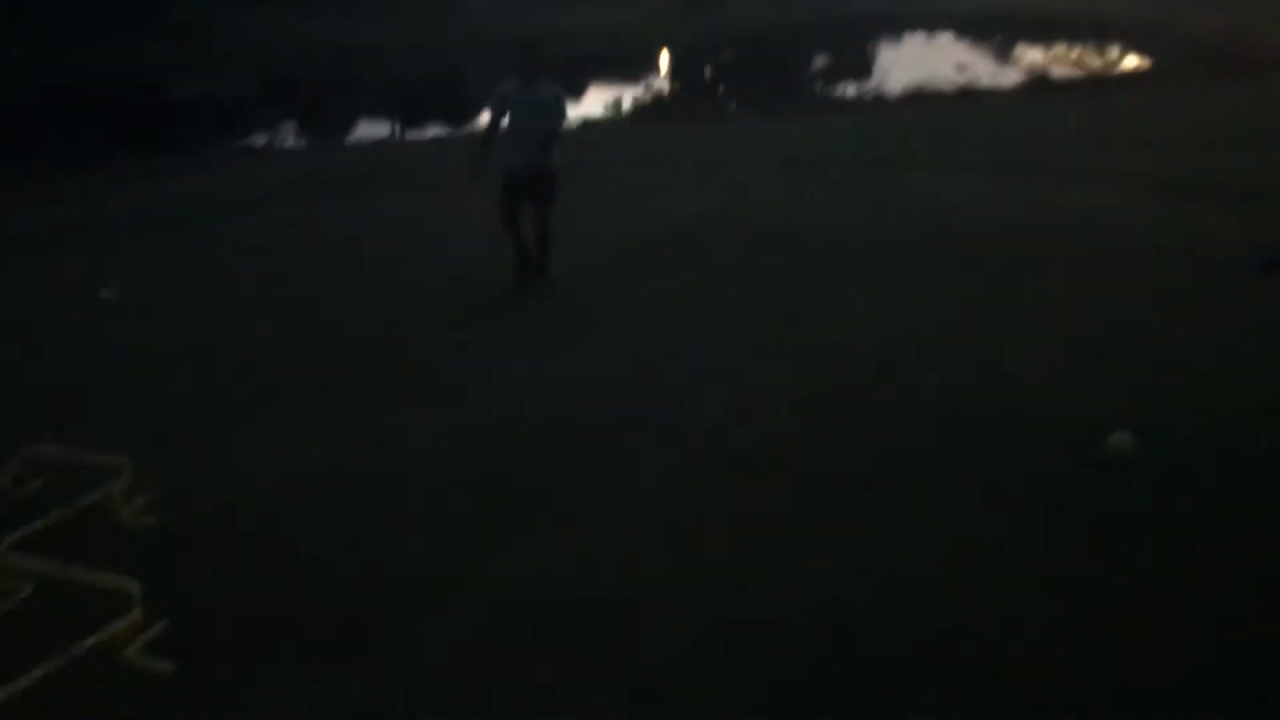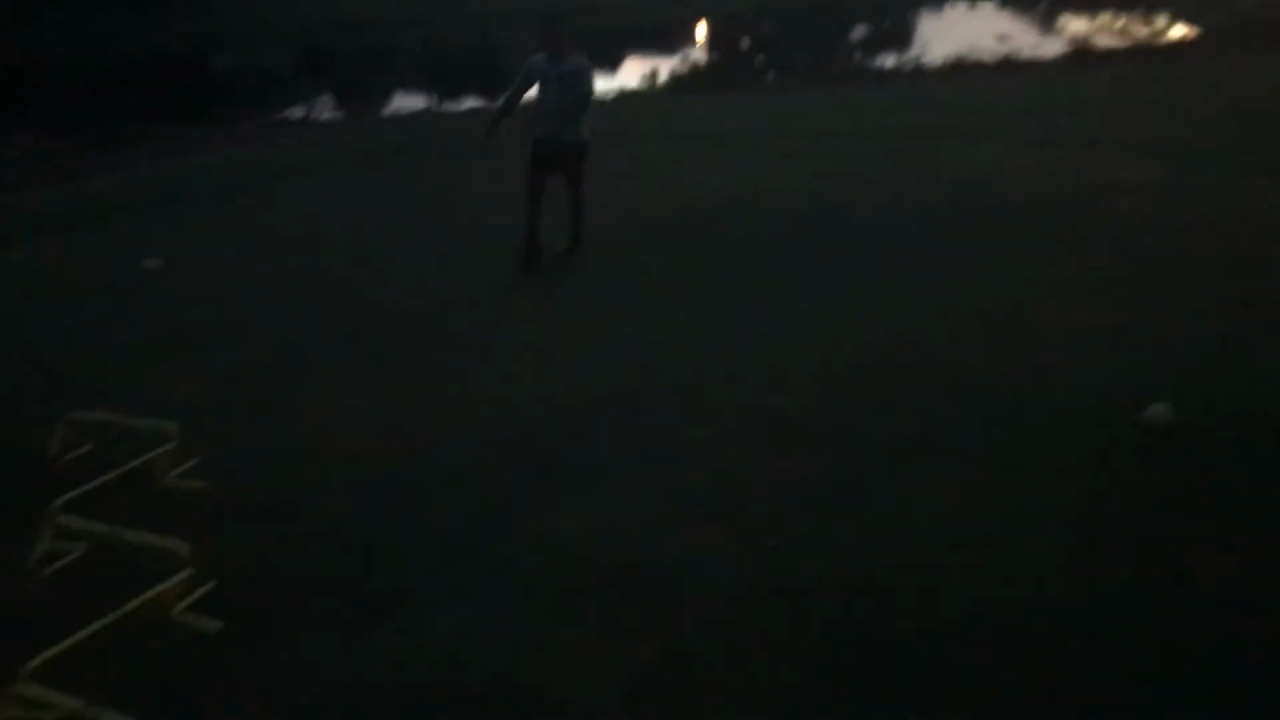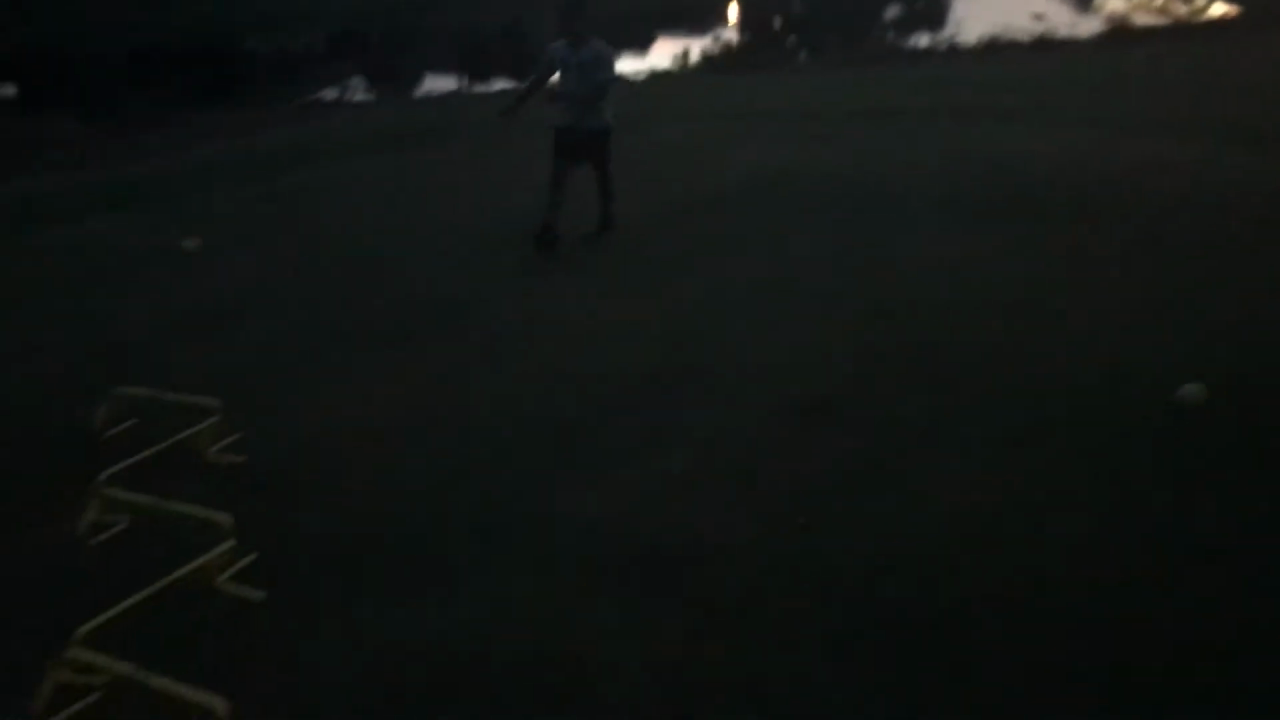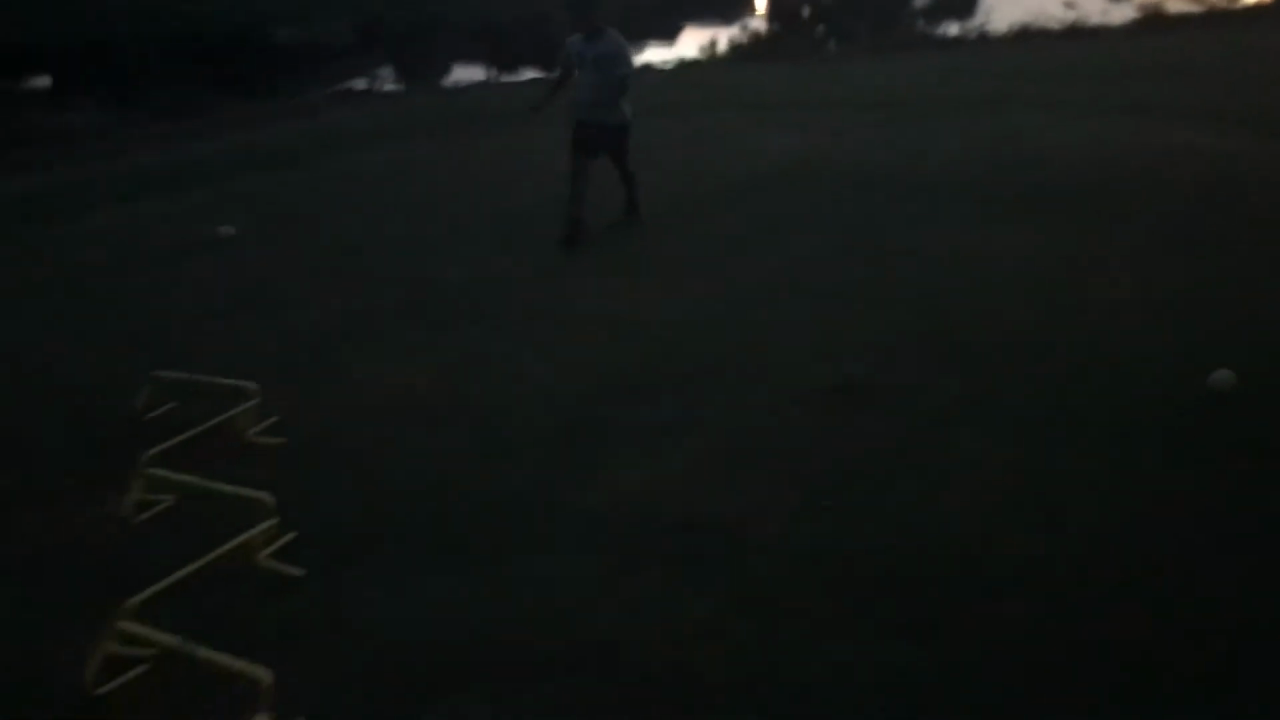
dt=0.1s
person 1, frame 1
left shoulder: (553, 94)
right shoulder: (508, 90)
left elbow: (554, 135)
right elbow: (494, 124)
left wrist: (532, 162)
right wrist: (482, 158)
left hip: (544, 165)
right hip: (514, 163)
left knee: (541, 216)
right knee: (507, 214)
left ankle: (540, 265)
right ankle: (525, 258)
person 1, frame 2
left shoulder: (581, 66)
right shoulder: (537, 63)
left elbow: (582, 105)
right elbow: (516, 94)
left wrist: (548, 117)
right wrist: (496, 122)
left hip: (574, 138)
right hip: (544, 136)
left knee: (575, 188)
right knee: (534, 186)
left ankle: (576, 236)
right ankle: (532, 243)
person 1, frame 3
left shoulder: (600, 52)
right shoulder: (557, 51)
left elbow: (602, 91)
right elbow: (538, 79)
left wrist: (566, 96)
right wrist: (516, 103)
left hip: (596, 125)
right hip: (567, 123)
left knee: (602, 174)
right knee: (558, 175)
left ankle: (607, 218)
right ankle: (548, 231)
person 1, frame 4
left shoulder: (617, 45)
right shoulder: (574, 44)
left elbow: (622, 87)
right elbow: (565, 76)
left wrist: (592, 105)
right wrist: (545, 102)
left hip: (614, 118)
right hip: (585, 118)
left knee: (621, 166)
right knee: (577, 168)
left ankle: (632, 204)
right ankle: (574, 225)
